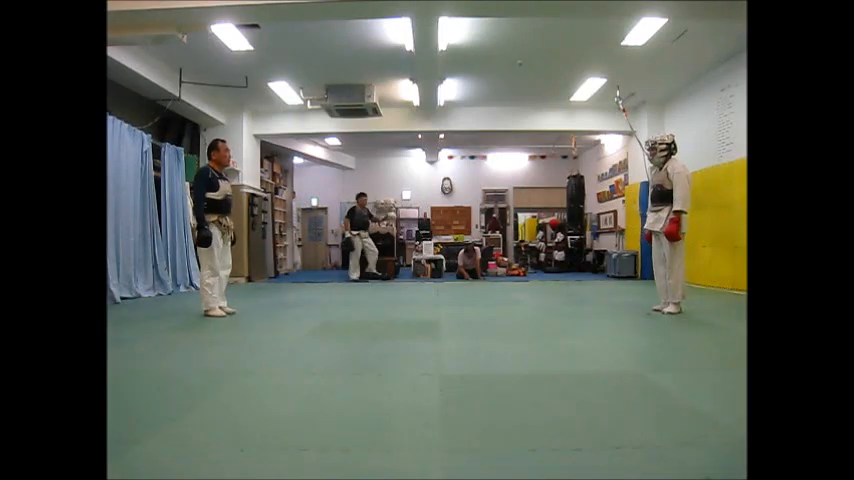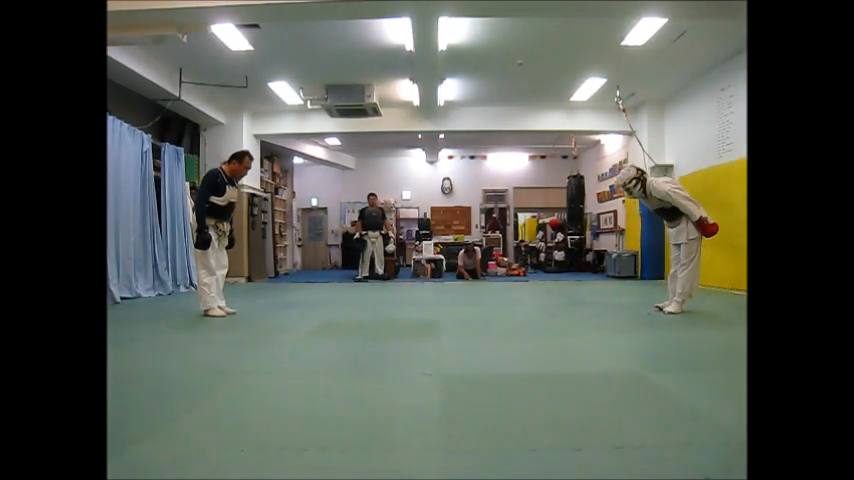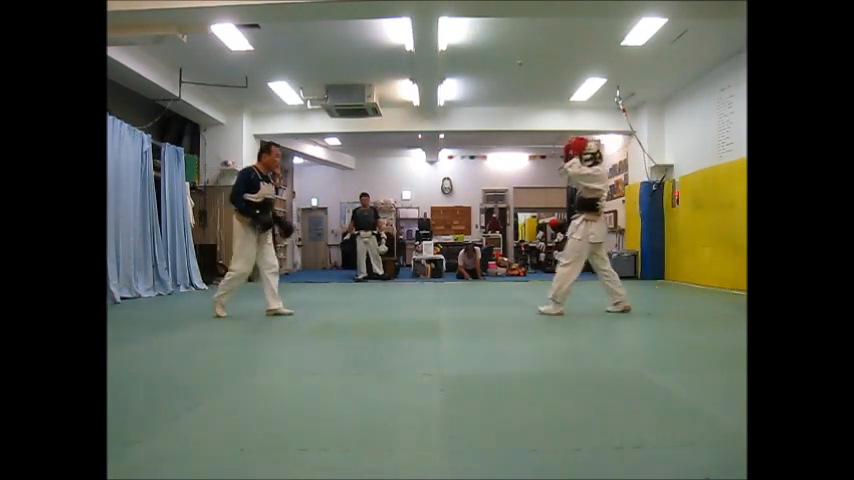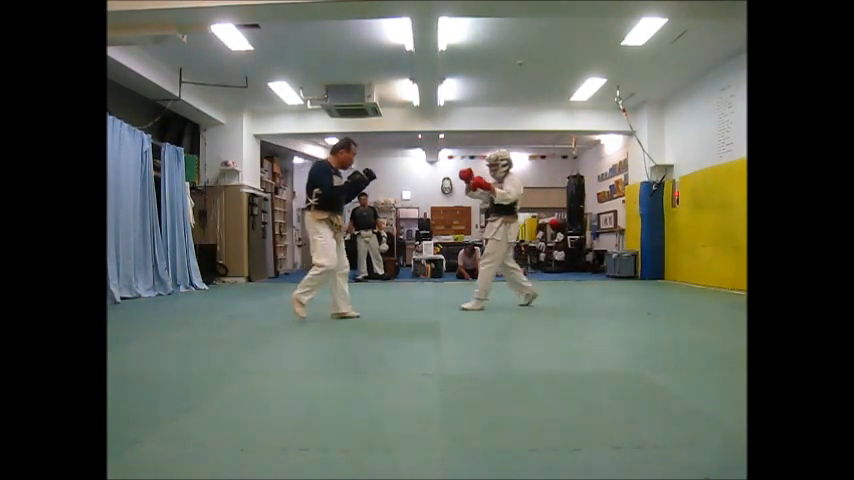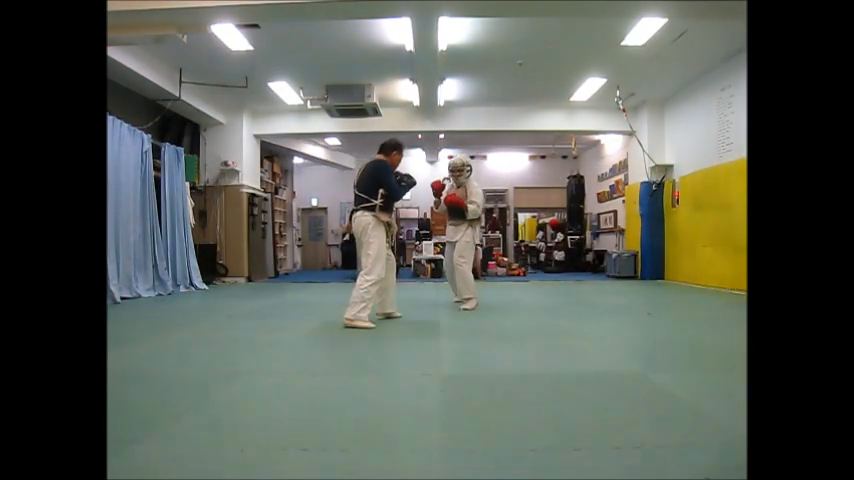
dt=1s
person 1, frame 1
left shoulder: (223, 177)
right shoulder: (204, 174)
right elbow: (198, 203)
left wrist: (231, 227)
right wrist: (202, 227)
left hip: (223, 226)
right hip: (210, 225)
left knee: (224, 267)
right knee: (210, 267)
left ankle: (220, 303)
right ankle: (210, 306)
person 1, frame 2
left shoulder: (233, 180)
right shoulder: (213, 176)
right elbow: (200, 203)
left wrist: (230, 231)
right wrist: (202, 230)
left hip: (220, 227)
right hip: (207, 226)
left knee: (220, 267)
right knee: (207, 267)
left ankle: (219, 304)
right ankle: (209, 306)
person 1, frame 3
left shoulder: (269, 178)
right shoulder: (248, 174)
right elbow: (235, 198)
left wrist: (280, 221)
right wrist: (255, 216)
left hip: (264, 227)
right hip: (246, 225)
left knee: (270, 266)
right knee: (241, 268)
left ankle: (274, 305)
right ankle: (219, 302)
person 1, frame 4
left shoulder: (335, 172)
right shoulder: (320, 167)
left elbow: (343, 199)
right elbow: (329, 193)
left wrist: (360, 184)
right wrist: (352, 182)
left hip: (333, 223)
right hip: (318, 221)
left knee: (341, 267)
right knee: (326, 264)
left ankle: (341, 308)
right ankle: (300, 297)
person 1, frame 5
left shoulder: (370, 166)
right shoulder: (382, 165)
right elbow: (395, 195)
left wrist: (397, 183)
right wrist: (407, 184)
left hip: (369, 220)
right hip: (371, 221)
left knee: (387, 263)
right knee: (372, 271)
left ankle: (386, 308)
right ankle: (354, 316)
person 2, frame 1
left shoulder: (676, 168)
right shoulder: (655, 170)
left elbow: (681, 197)
left wrist: (675, 221)
right wrist: (649, 225)
left hip: (670, 221)
right hip: (657, 222)
left knee: (673, 263)
right knee: (659, 264)
left ankle: (675, 303)
right ankle: (665, 301)
person 2, frame 2
left shoulder: (661, 187)
right shoulder: (643, 194)
left elbow: (688, 204)
left wrist: (704, 224)
left hip: (691, 225)
right hip: (675, 228)
left knee: (687, 264)
right knee: (676, 265)
left ankle: (678, 303)
right ankle: (673, 300)
person 2, frame 3
left shoulder: (598, 173)
right shoulder: (589, 174)
left elbow: (571, 172)
right elbow: (568, 172)
left wrist: (574, 155)
right wrist: (570, 155)
left hip: (587, 226)
right hip: (588, 226)
left knee: (567, 264)
right knee: (601, 266)
left ankle: (555, 304)
right ankle: (621, 301)
person 2, frame 4
left shoulder: (512, 181)
right shoulder: (497, 182)
left elbow: (507, 196)
right elbow: (477, 194)
left wrist: (486, 186)
right wrist: (469, 182)
left hip: (504, 227)
right hip: (497, 226)
left knee: (487, 262)
right knee: (506, 263)
left ankle: (479, 301)
right ankle: (528, 291)
person 2, frame 5
left shoulder: (473, 187)
right shoulder: (451, 187)
left elbow: (476, 210)
right elbow: (439, 208)
left wrist: (461, 204)
right wrist: (437, 196)
left hip: (467, 230)
right hip: (452, 230)
left knee: (461, 262)
right knee: (450, 264)
left ankle: (470, 298)
right ankle: (460, 295)
